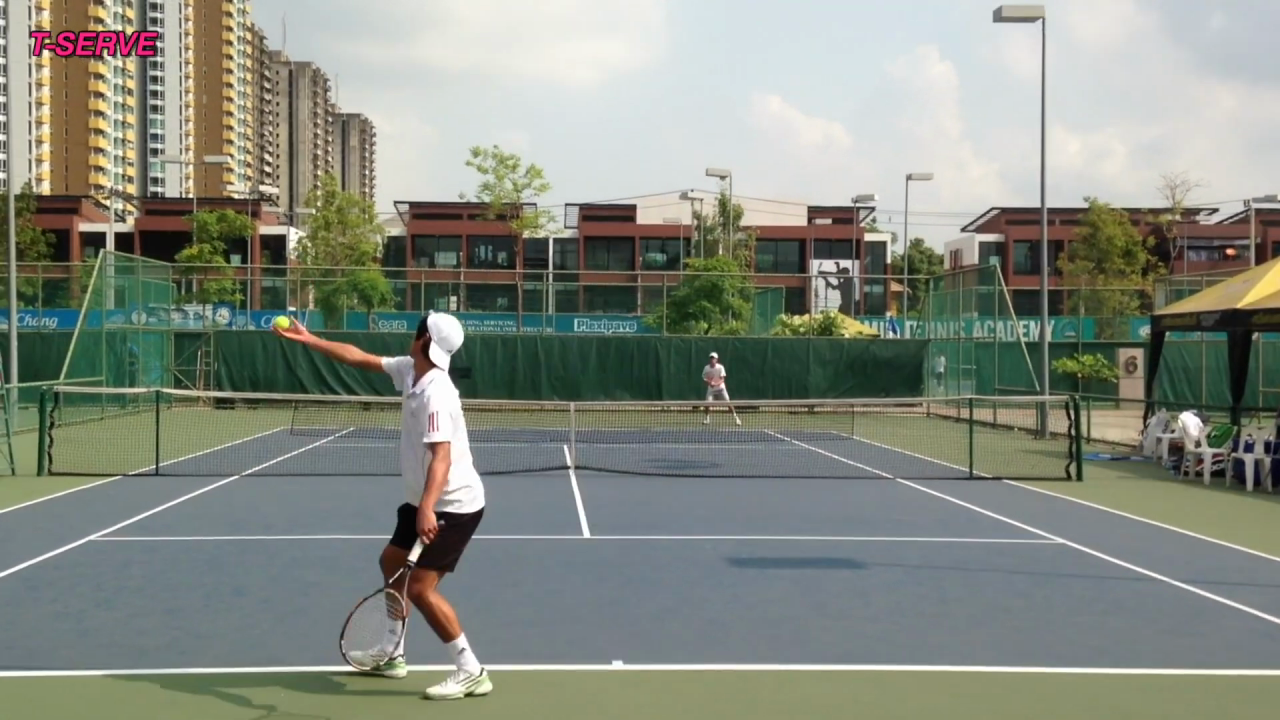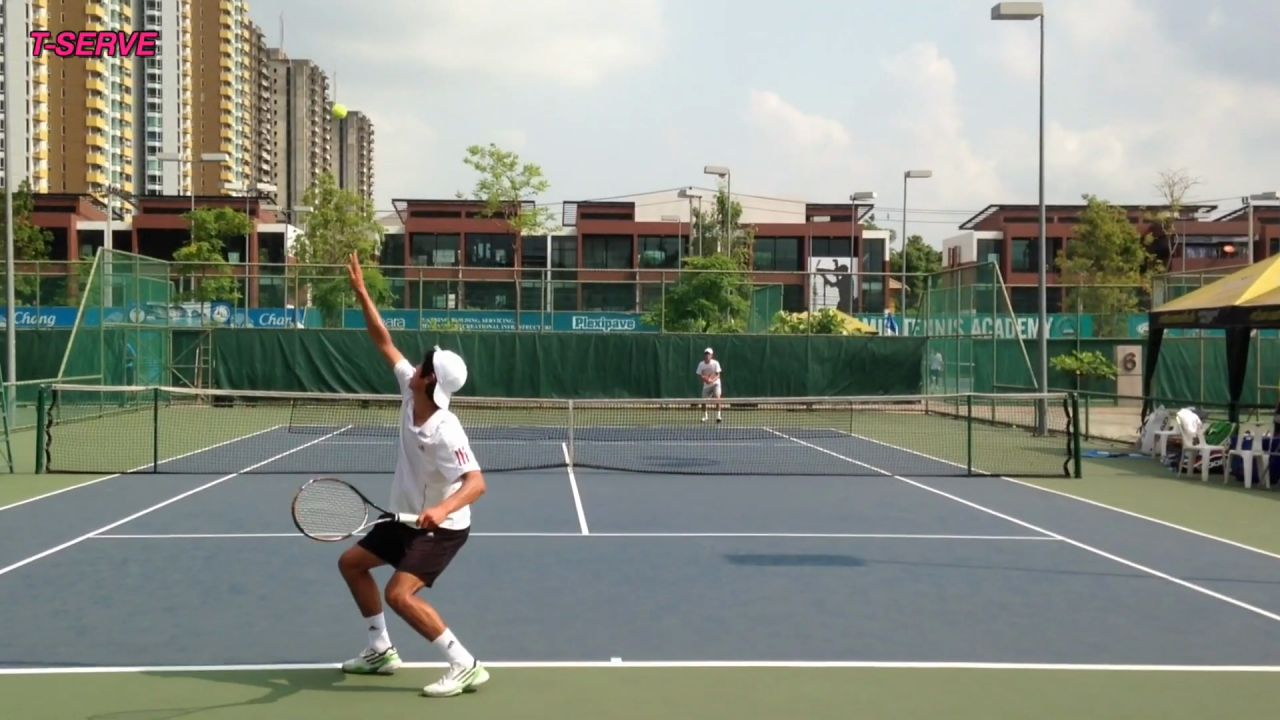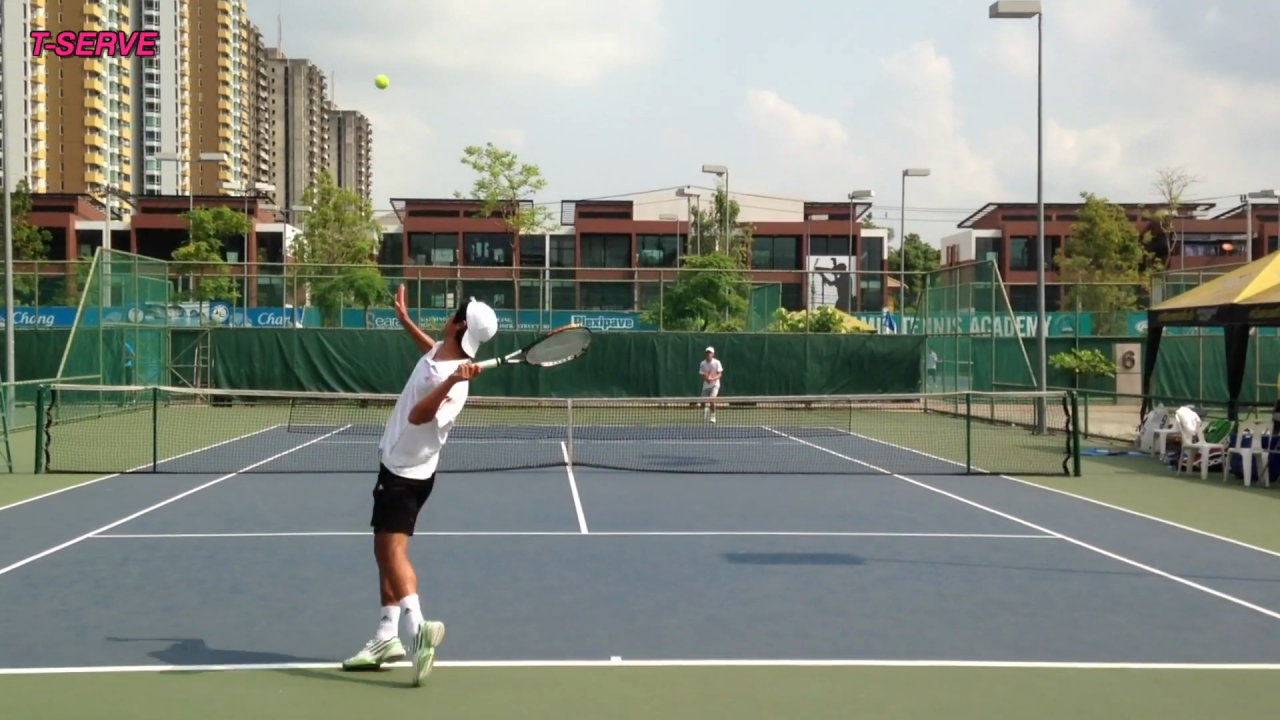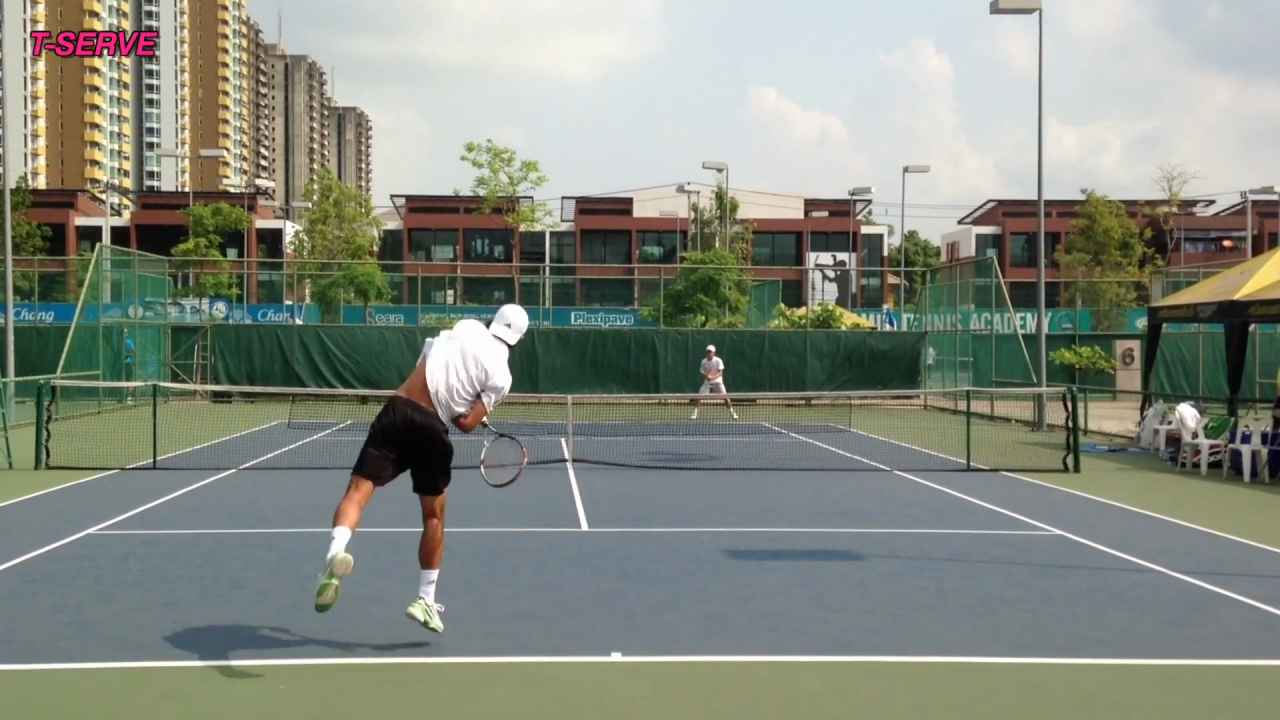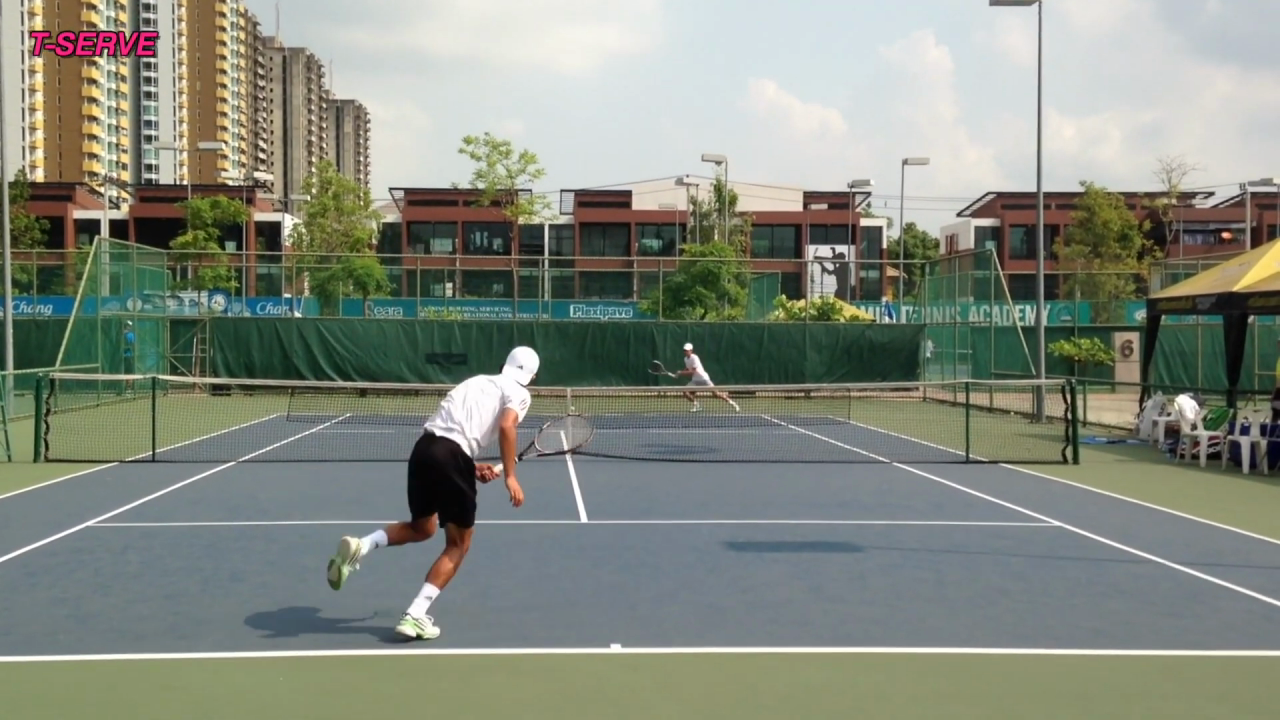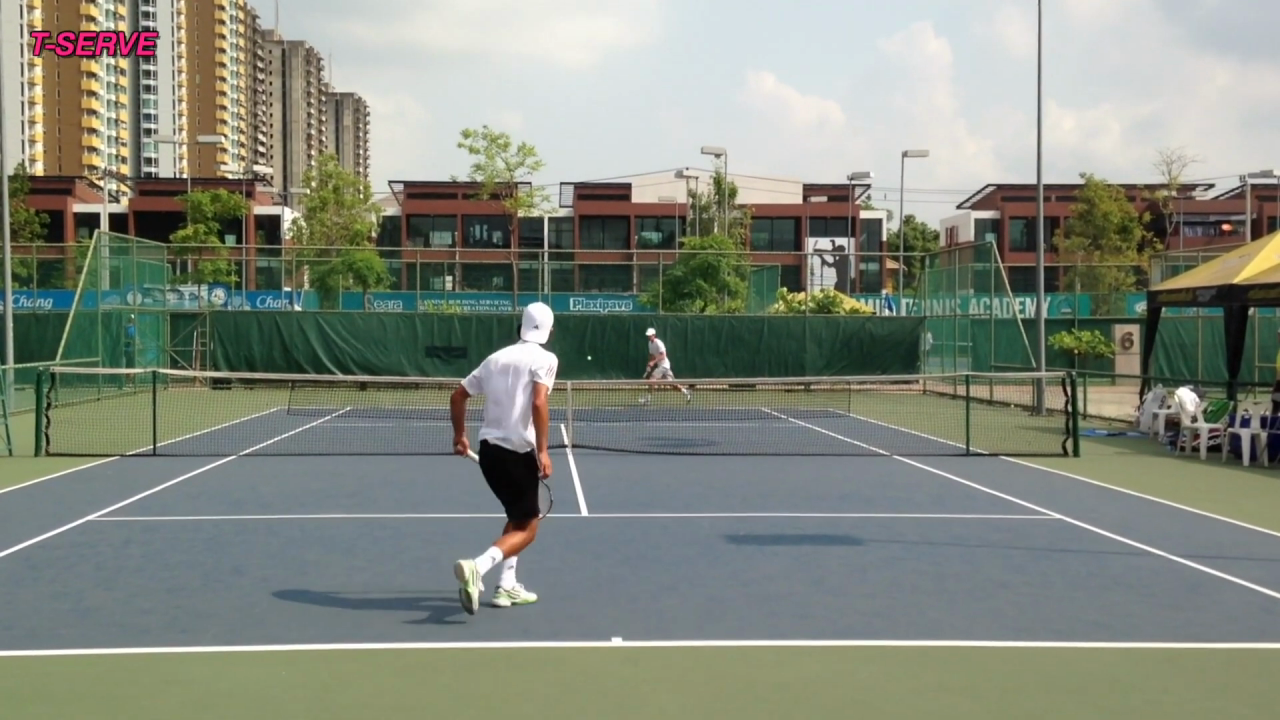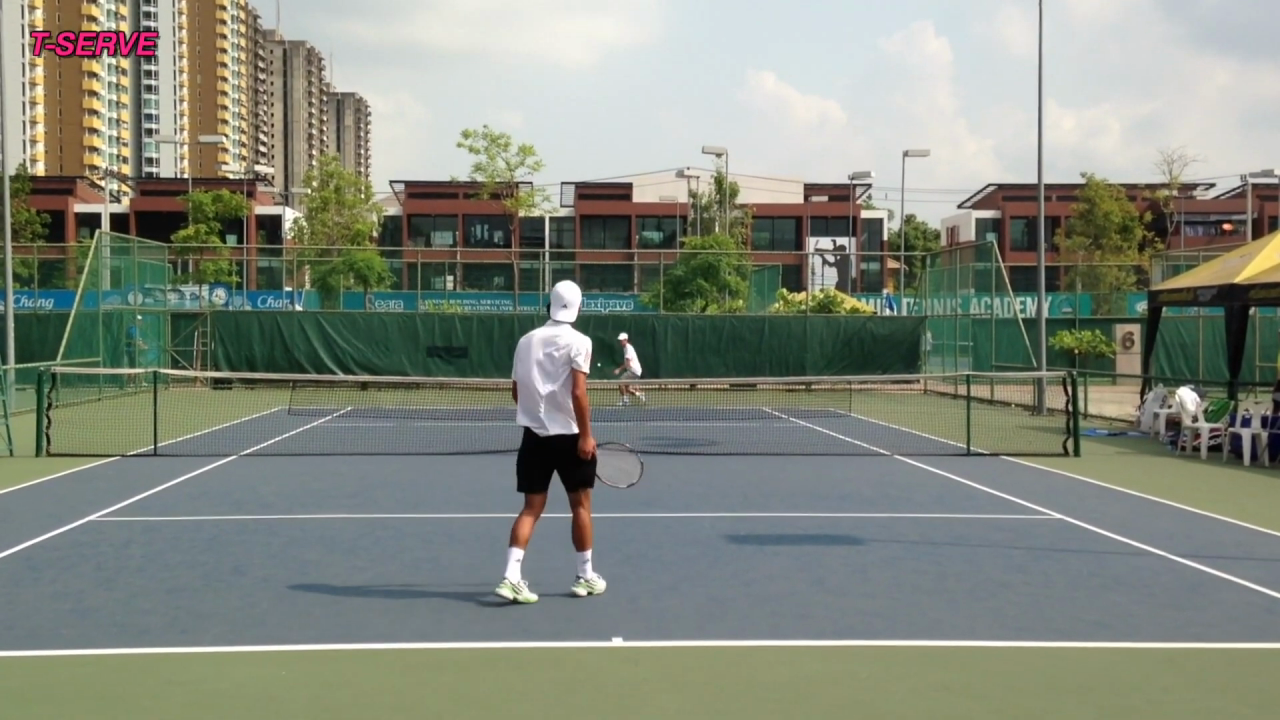
dt=0.3s
person 1, frame 1
left shoulder: (435, 392)
right shoulder: (410, 370)
left elbow: (442, 457)
right elbow: (361, 357)
left wrist: (428, 507)
right wrist: (310, 341)
left hip: (453, 506)
right hip: (423, 502)
left knee: (422, 588)
right knee: (392, 562)
left ankle: (472, 672)
right ankle: (393, 653)
person 1, frame 2
left shoulder: (446, 433)
right shoulder: (412, 392)
left elbow: (477, 483)
right elbow: (383, 341)
left wrist: (444, 507)
right wrist: (361, 290)
left hip: (442, 528)
right hip: (405, 518)
left knee: (400, 594)
right knee: (351, 563)
left ankle: (466, 665)
right ankle: (380, 650)
person 1, frame 3
left shoulder: (453, 381)
right shoulder: (442, 355)
left elbow: (417, 416)
right elbow: (435, 347)
left wrist: (450, 381)
right wrist: (405, 317)
left hip: (406, 471)
right hip: (398, 467)
left knee: (392, 549)
right knee: (386, 547)
left ankle: (420, 630)
right ankle: (386, 639)
person 1, frame 4
left shoulder: (466, 328)
right shoulder: (500, 374)
right elbow: (467, 424)
left hip: (397, 412)
right hip: (430, 429)
left knee: (357, 491)
right knee: (433, 518)
left ankle: (336, 554)
right ankle: (425, 600)
person 1, frame 5
left shoulder: (474, 381)
right shoulder: (518, 393)
right elbow: (506, 427)
right wrist: (511, 476)
left hip: (425, 447)
right hip: (453, 456)
left knee: (421, 528)
right knee: (458, 545)
left ankle: (359, 547)
right ankle: (416, 616)
person 1, frame 6
left shoulder: (495, 358)
right shoulder: (545, 359)
left elbow: (458, 396)
right elbow: (540, 403)
left wrist: (459, 435)
right wrist: (544, 451)
left hip: (488, 449)
right hip: (520, 452)
left knee: (517, 517)
right knee: (524, 530)
left ankle: (507, 586)
right ankle: (475, 567)
person 1, frame 7
left shoulder: (526, 340)
right shoulder: (578, 341)
left elbow: (516, 391)
right elbow: (579, 393)
right wrist: (586, 434)
left hip: (533, 435)
right hip: (566, 435)
left knee: (532, 507)
right knee: (581, 505)
left ankle: (512, 578)
right ankle: (585, 577)
